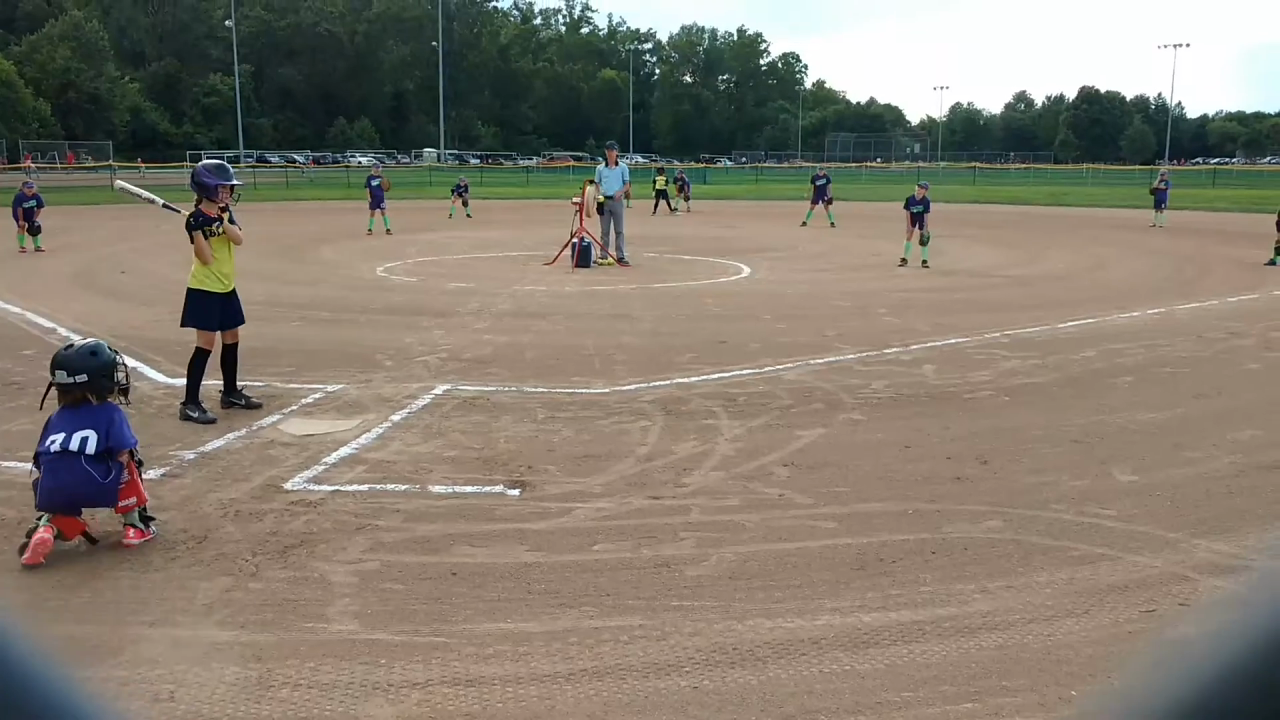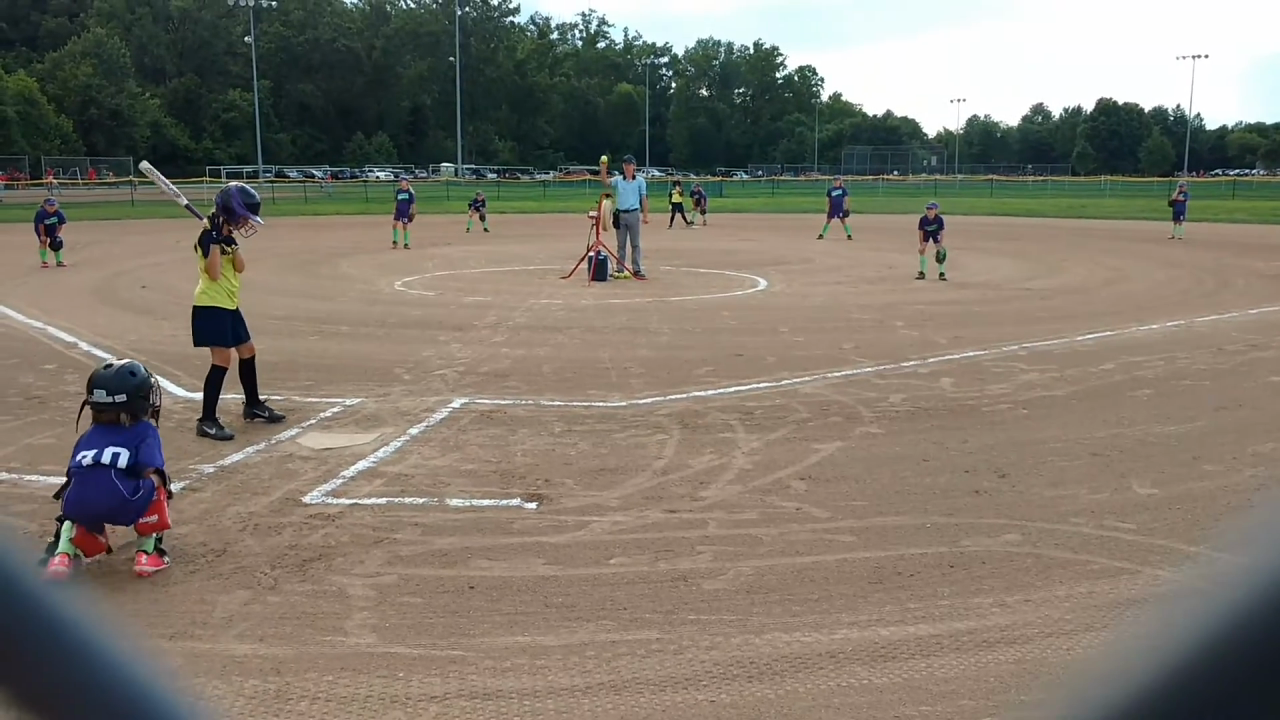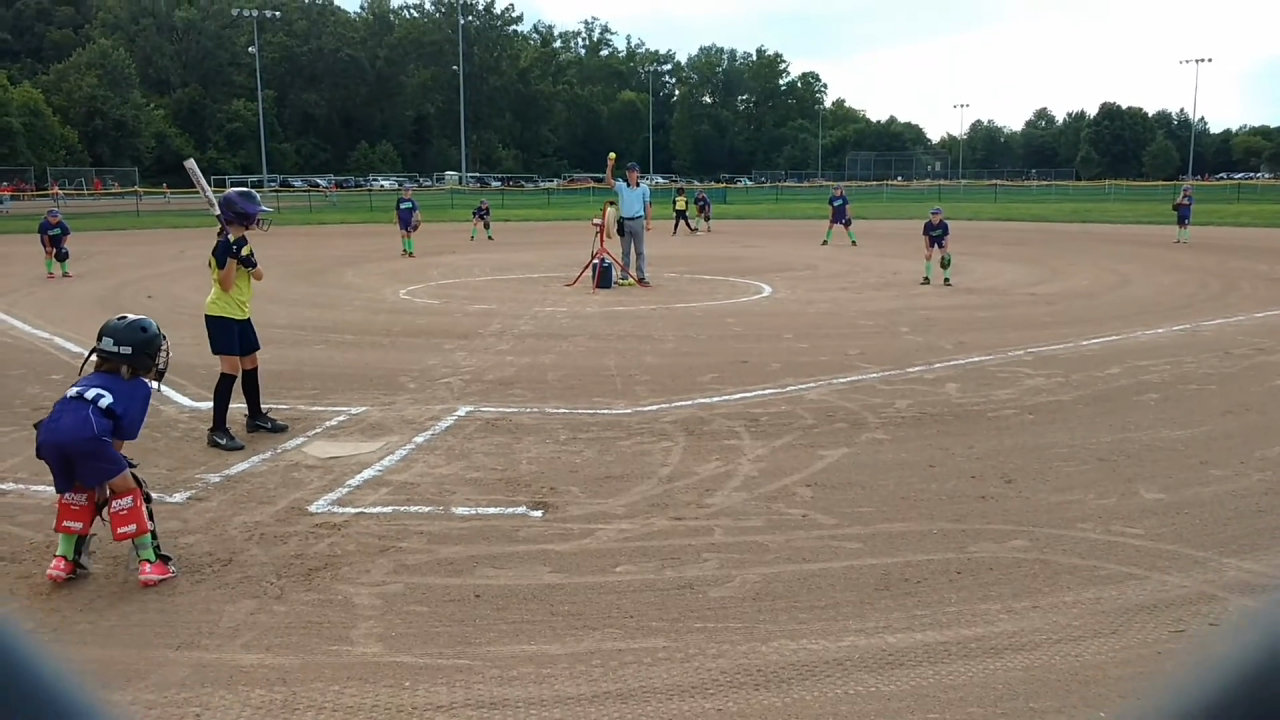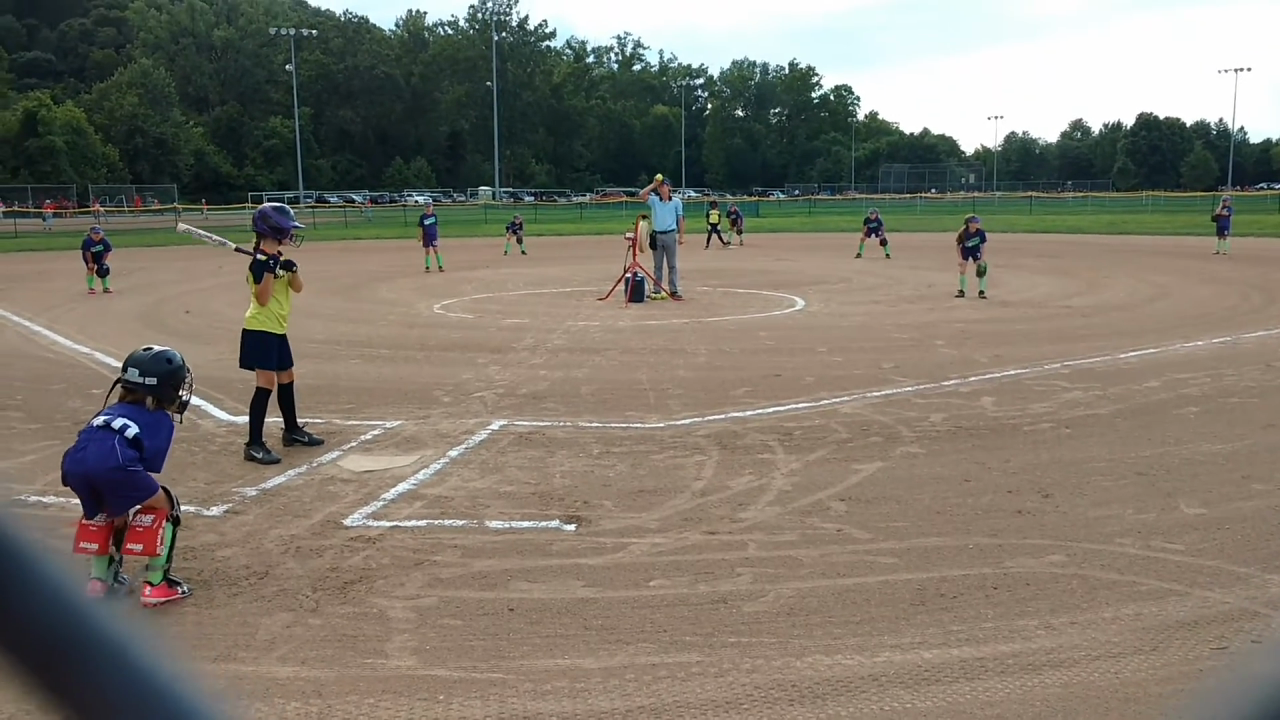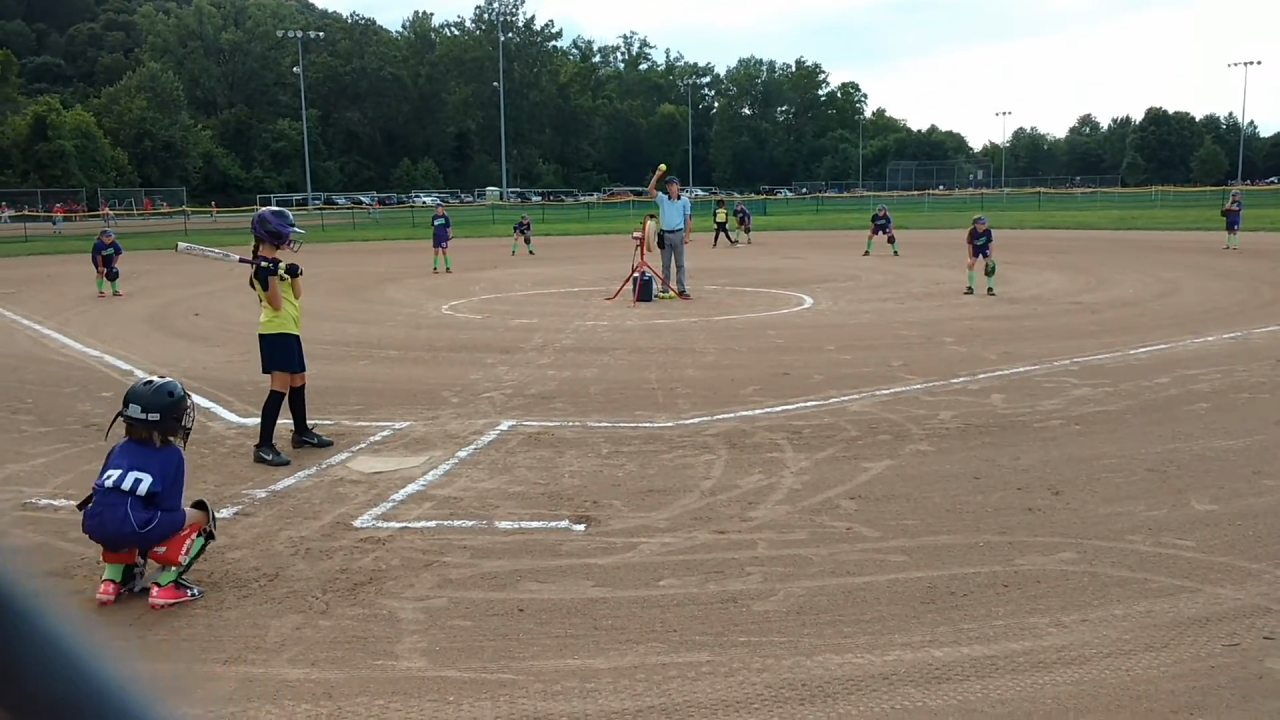
dt=0.7s
person 1, frame 1
left shoulder: (225, 212)
right shoulder: (195, 218)
left elbow: (239, 239)
right elbow: (205, 258)
left wrist: (218, 222)
right wrist: (197, 229)
left hip: (226, 286)
right hip: (204, 289)
left knee: (231, 339)
right knee: (205, 345)
left ankle: (231, 393)
right ankle: (190, 404)
person 1, frame 2
left shoulder: (228, 234)
right shoulder: (208, 236)
left elbow: (240, 268)
right elbow: (213, 274)
left wrist: (232, 245)
right wrist: (214, 240)
left hip: (229, 304)
right hip: (212, 305)
left knee: (247, 352)
right knee: (222, 360)
left ankle: (253, 405)
right ankle: (207, 420)
person 1, frame 3
left shoulder: (243, 242)
right shoulder: (224, 246)
left elbow: (259, 276)
right elbow: (226, 285)
left wrist: (251, 264)
right wrist: (232, 256)
left hip: (240, 314)
right hip: (222, 314)
left knee: (250, 363)
right knee: (231, 369)
left ankle: (256, 416)
right ankle: (217, 431)
person 1, frame 4
left shoulder: (278, 257)
right shoulder: (259, 261)
left elbow: (297, 288)
right elbow: (262, 300)
left wrist: (292, 269)
right wrist: (269, 271)
left hip: (277, 328)
right hip: (260, 329)
left knee: (287, 378)
right knee: (266, 383)
left ankle: (292, 430)
right ankle: (254, 445)
person 1, frame 5
left shoulder: (275, 262)
right shoulder: (263, 267)
left elbow: (296, 295)
right elbow: (276, 304)
left wrist: (295, 275)
right wrist: (273, 275)
left hip: (288, 330)
right hip: (276, 331)
left knee: (298, 381)
right knee: (280, 386)
left ankle: (301, 432)
right ankle: (264, 446)
person 2, frame 1
left shoulder: (56, 416)
right shoulder: (110, 411)
left elbow: (42, 461)
right elbow: (121, 452)
right wrist: (120, 457)
left hip: (49, 493)
right hip: (91, 487)
left knee: (65, 510)
right knee: (126, 461)
left ankle: (45, 530)
right ankle: (135, 526)
person 2, frame 2
left shoulder: (89, 435)
right shoulder: (145, 430)
left elbow: (74, 477)
right elbow: (148, 470)
left hip: (77, 506)
right hip: (119, 505)
right knee: (156, 481)
left ankle: (61, 557)
right ankle: (147, 553)
person 2, frame 3
left shoulder: (88, 379)
right shoulder: (138, 388)
right elbow: (119, 439)
right wrist: (102, 479)
left hip: (49, 434)
right hip: (86, 434)
left knee: (81, 489)
right knee: (128, 489)
left ankle: (65, 560)
right ankle: (150, 562)
person 2, frame 4
left shoulder: (112, 410)
right shoulder: (161, 420)
right elbow: (147, 468)
right wrist: (123, 507)
left hip: (74, 463)
right hip: (112, 464)
left knee: (108, 510)
right knee: (164, 508)
left ankle: (100, 578)
right ankle: (156, 583)
person 2, frame 5
left shoulder: (121, 447)
right shoulder: (171, 454)
right elbow: (168, 507)
left hip: (95, 524)
right hip: (130, 526)
right knee: (202, 517)
left ankle: (112, 580)
right ankle: (166, 584)
